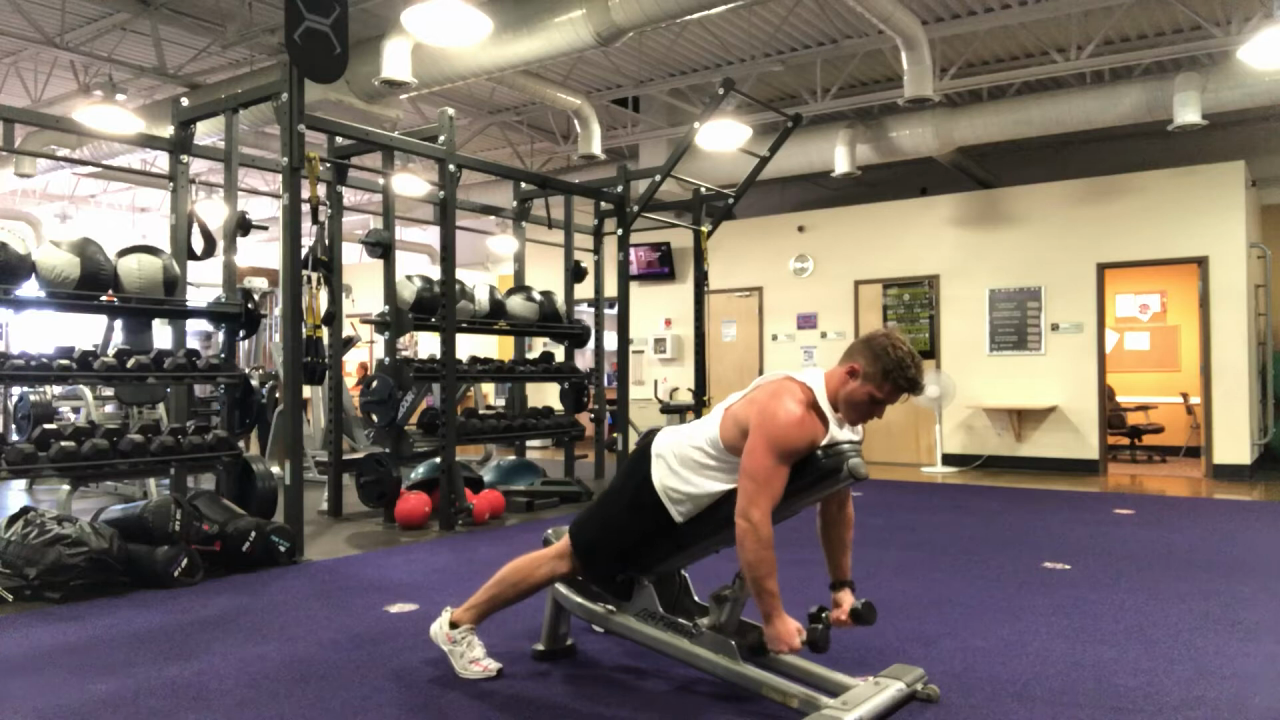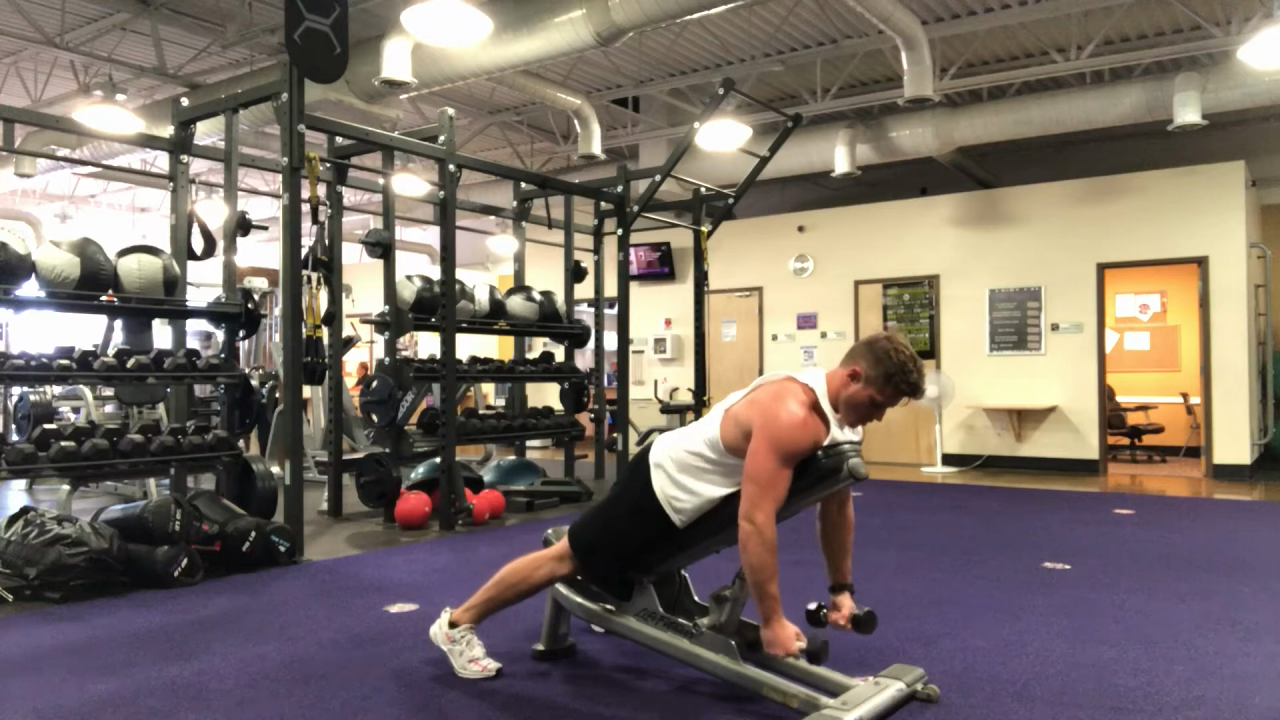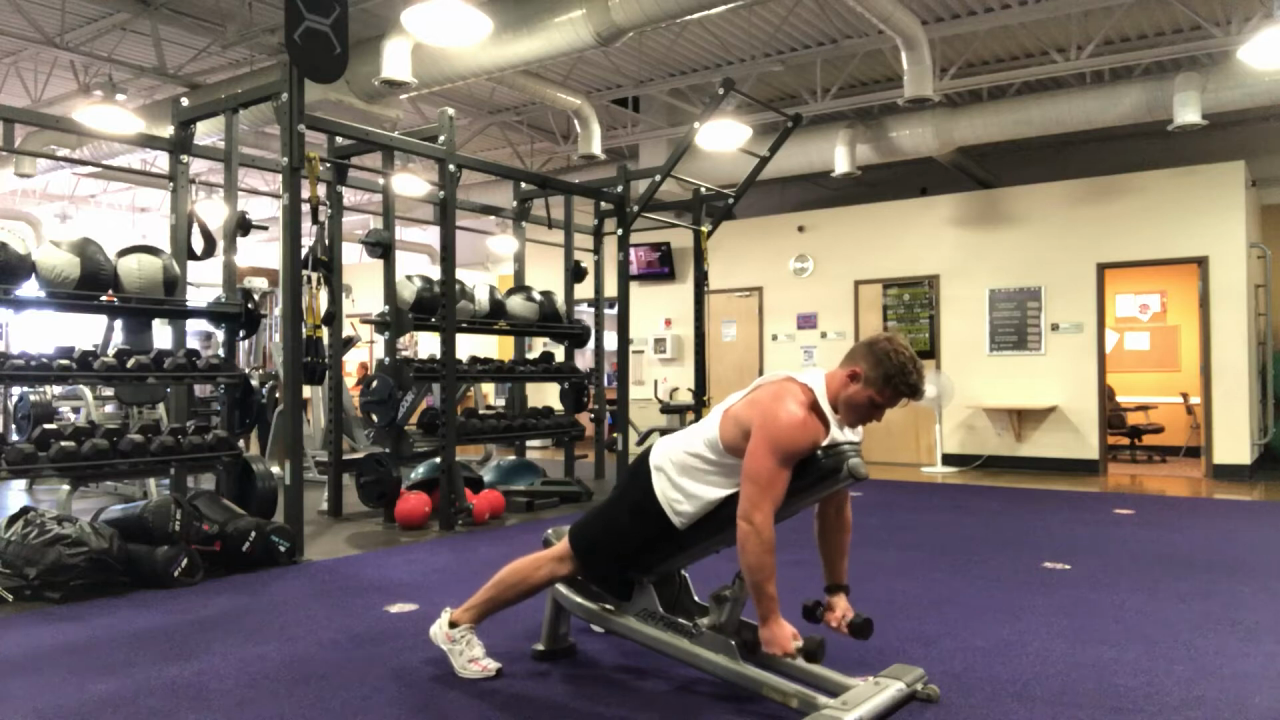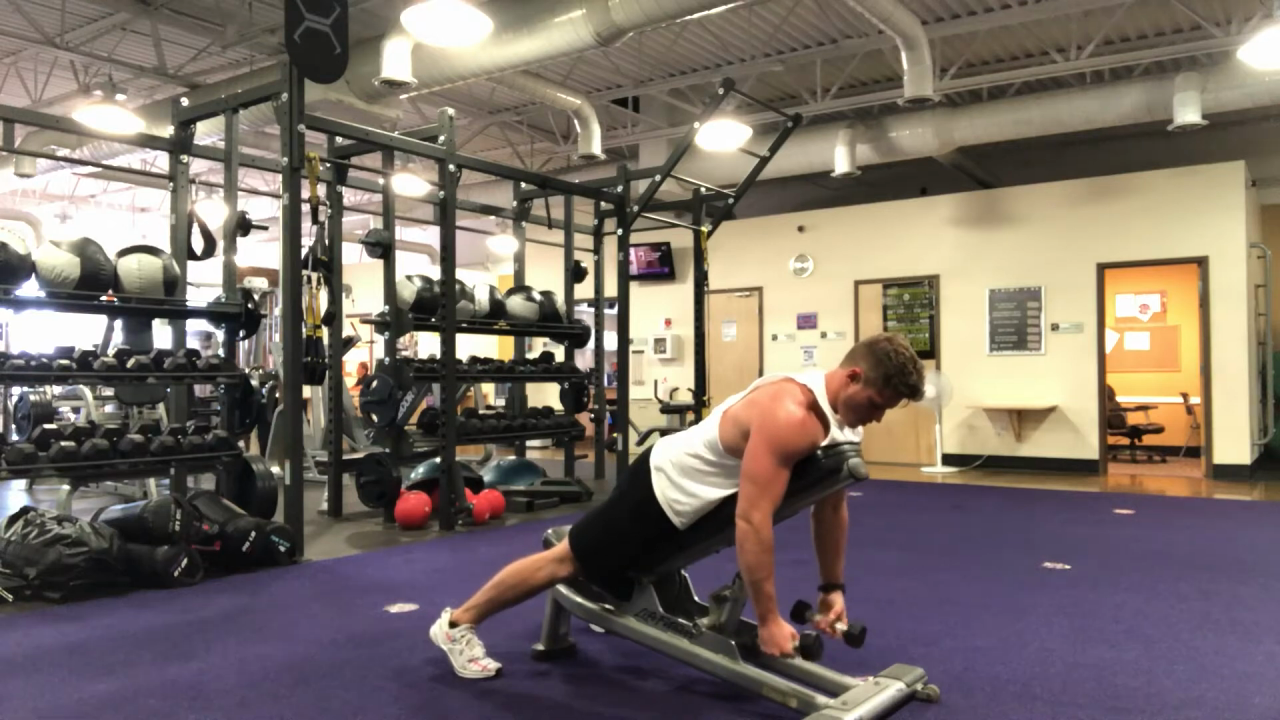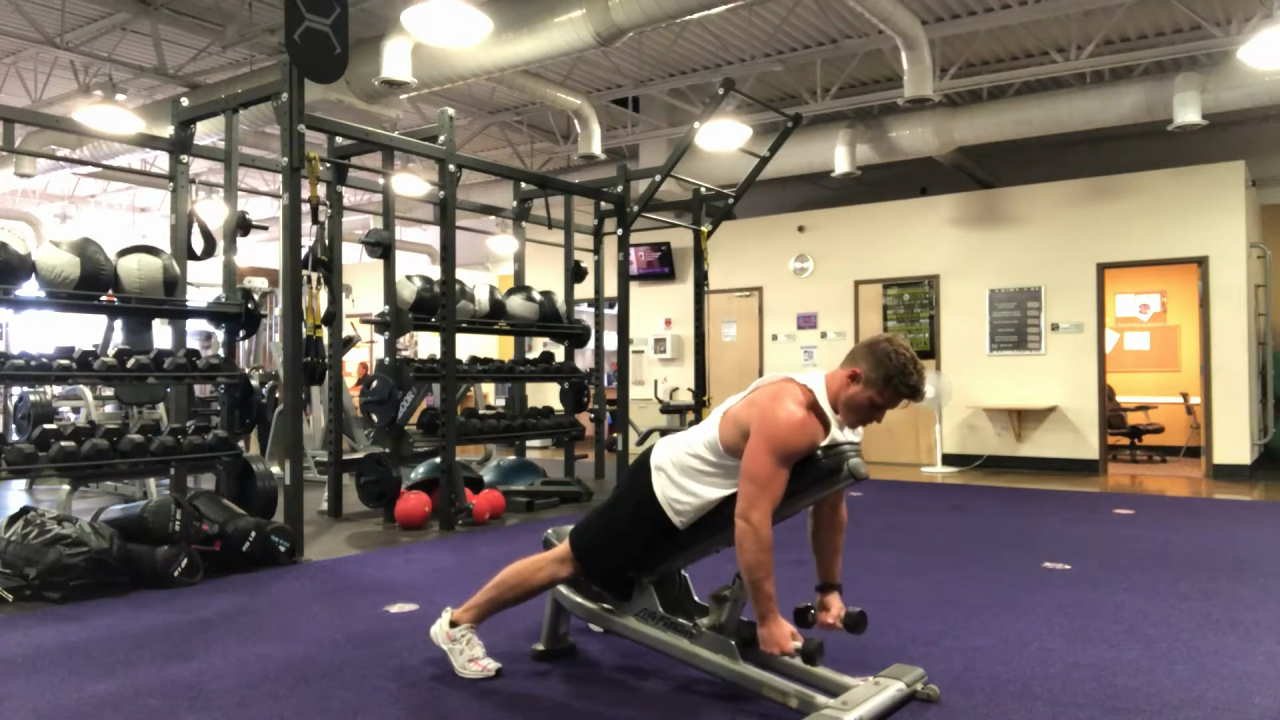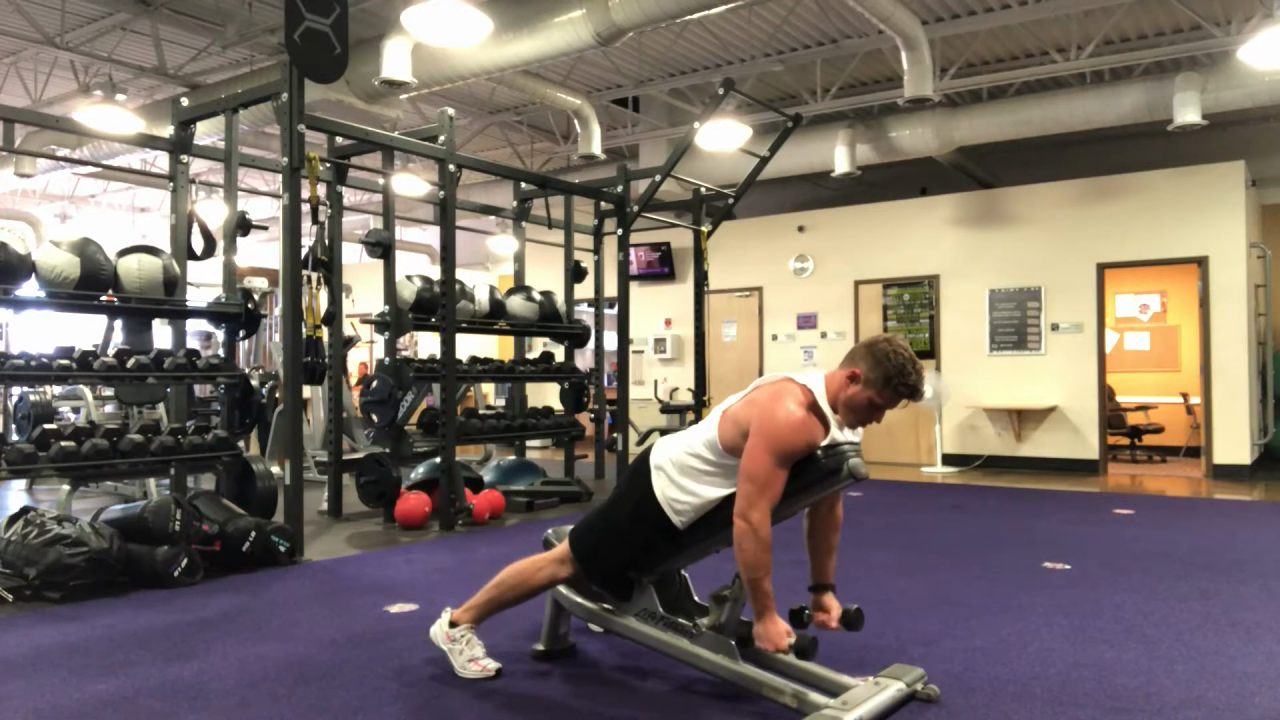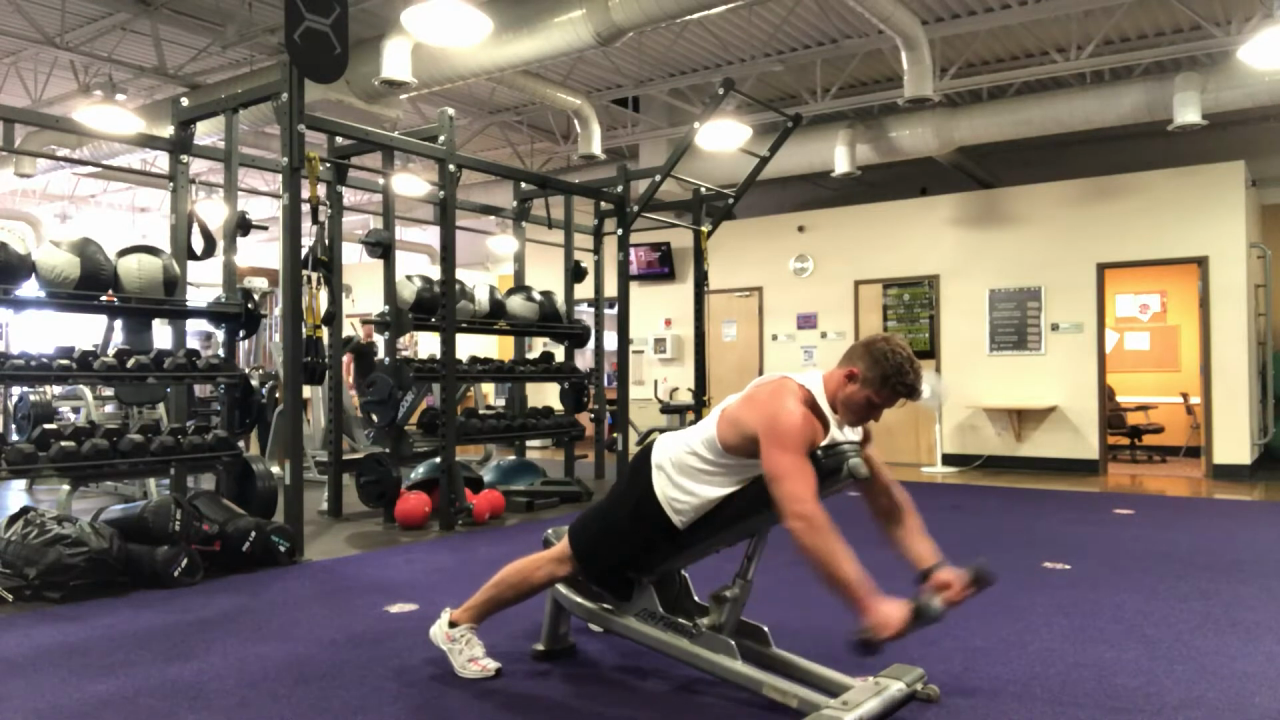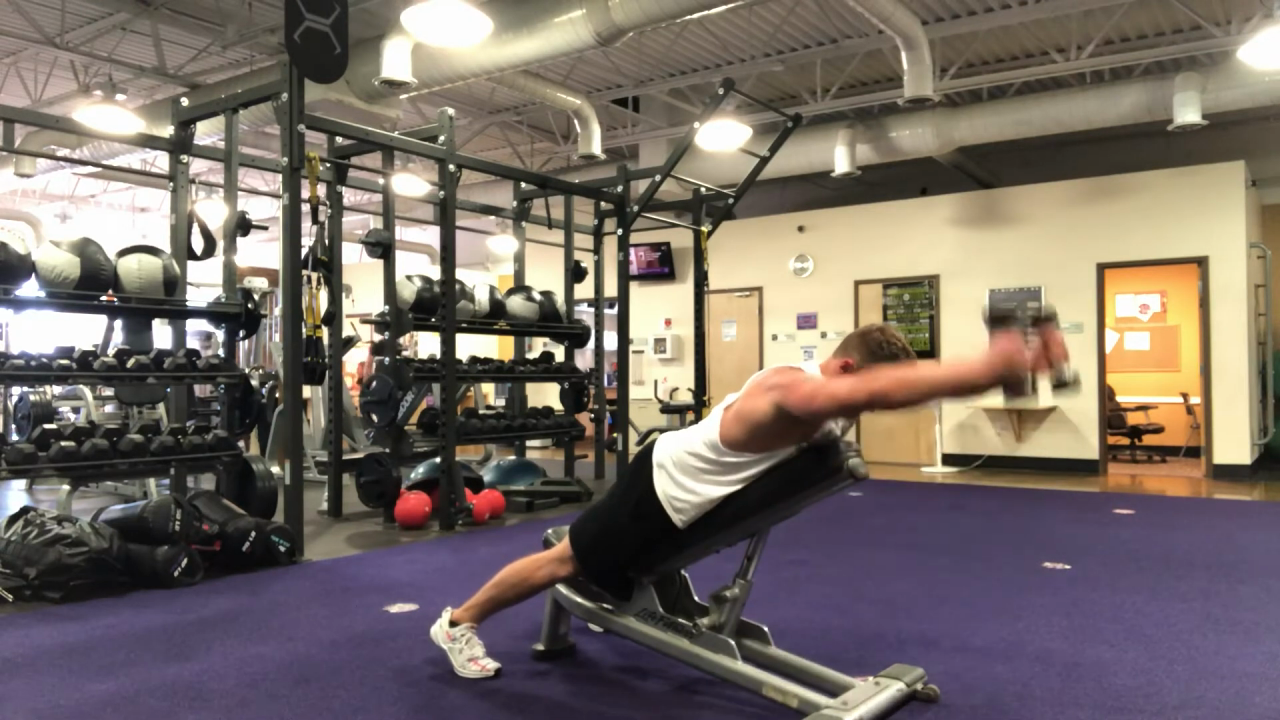
dt=0.4s
person 1, frame 1
left shoulder: (844, 416)
right shoulder: (790, 414)
left elbow: (836, 505)
right elbow: (750, 518)
left wrist: (842, 585)
right wrist: (774, 616)
left hip: (693, 491)
right hip: (662, 483)
right knee: (571, 554)
right ankle: (458, 624)
person 1, frame 2
left shoulder: (842, 414)
right shoulder: (792, 415)
left elbow: (836, 508)
right elbow: (755, 521)
left wrist: (842, 588)
right wrist: (773, 621)
left hip: (694, 493)
right hip: (664, 486)
right knee: (569, 556)
right ankle: (457, 623)
person 1, frame 3
left shoulder: (843, 416)
right shoulder: (791, 416)
left elbow: (835, 509)
right elbow: (753, 521)
left wrist: (838, 590)
right wrist: (770, 620)
left hip: (694, 496)
right hip: (665, 489)
right knee: (569, 557)
right ankle: (458, 624)
person 1, frame 4
left shoulder: (841, 415)
right shoulder: (790, 416)
left elbow: (831, 507)
right elbow: (752, 519)
left wrist: (832, 588)
right wrist: (769, 620)
left hip: (693, 500)
right hip: (664, 492)
right knee: (569, 559)
right ankle: (458, 623)
person 1, frame 5
left shoulder: (840, 414)
right shoulder: (791, 416)
left elbow: (829, 508)
right elbow: (751, 519)
left wrist: (829, 588)
right wrist: (768, 619)
left hip: (691, 500)
right hip: (663, 492)
right knee: (568, 561)
right ankle: (457, 624)
person 1, frame 6
left shoulder: (839, 415)
right shoulder: (789, 416)
left elbow: (826, 508)
right elbow: (749, 518)
left wrist: (823, 588)
right wrist: (764, 616)
left hip: (691, 502)
right hip: (662, 491)
right knee: (569, 560)
right ankle: (458, 623)
person 1, frame 7
left shoulder: (847, 413)
right shoulder: (786, 411)
left elbow: (887, 493)
right elbow: (802, 518)
left wrist: (933, 567)
right wrist: (869, 604)
left hip: (695, 506)
right hip: (662, 492)
right knee: (565, 560)
right ankle: (458, 623)
person 1, frame 8
left shoulder: (834, 394)
right shoulder: (793, 392)
left elbow: (922, 383)
right elbow: (875, 387)
left wrist: (1018, 360)
right wrist: (992, 364)
left hip: (696, 499)
right hip: (664, 489)
left knee: (614, 567)
right knee: (568, 561)
right ankle: (459, 624)
